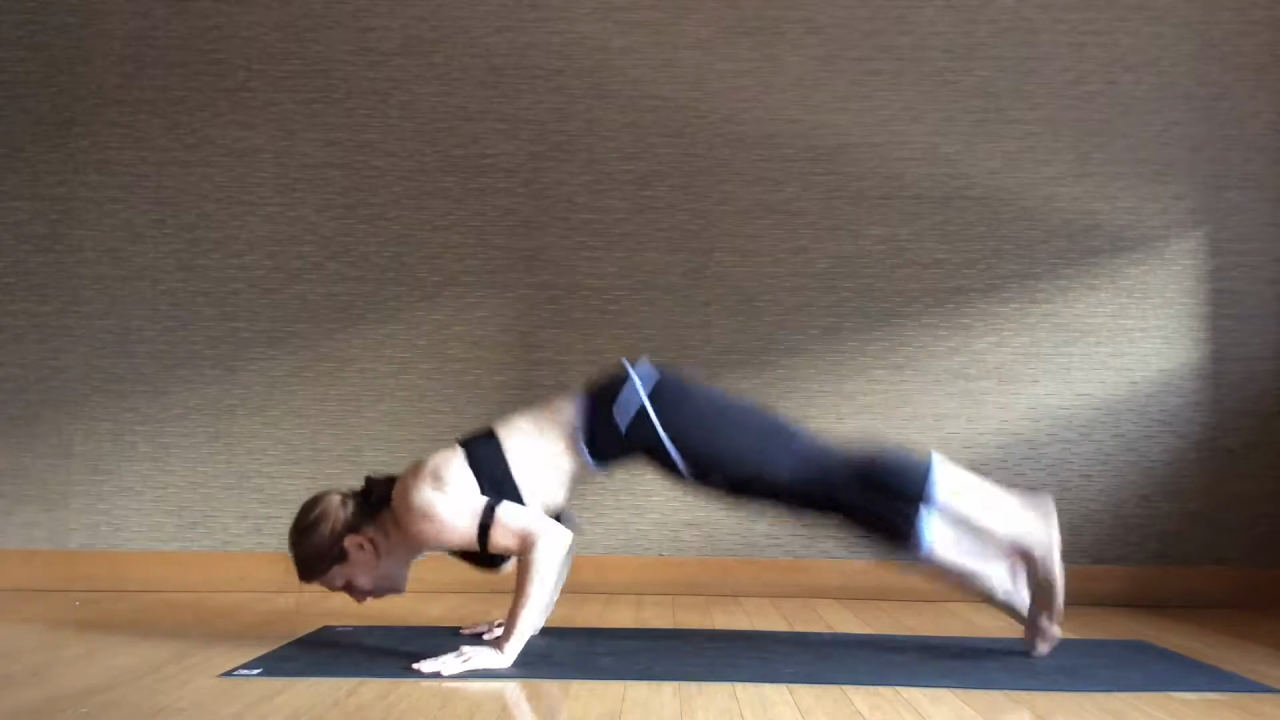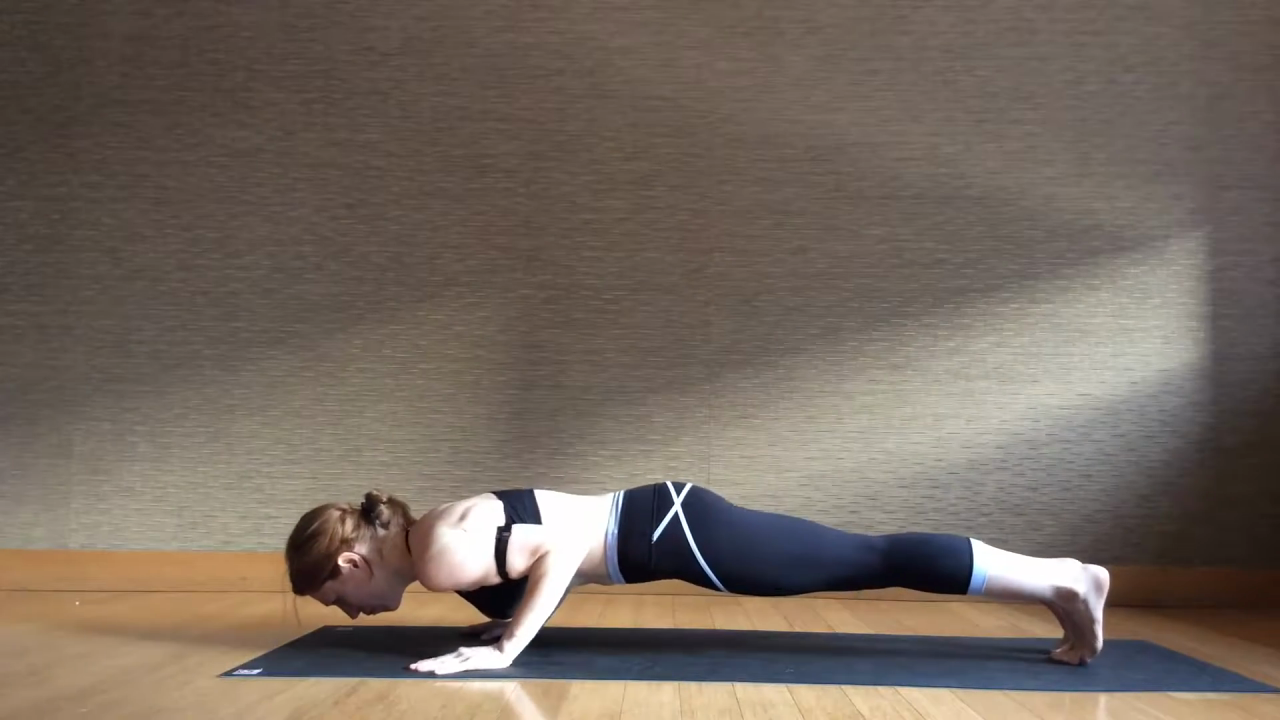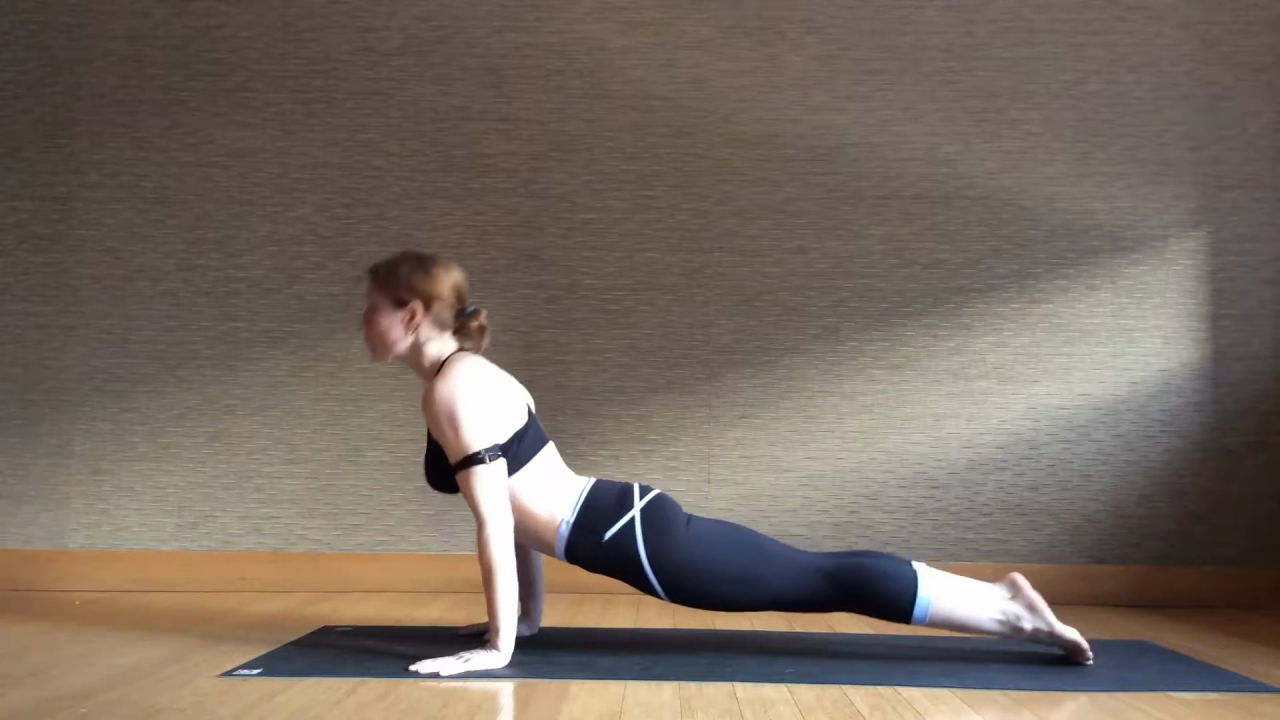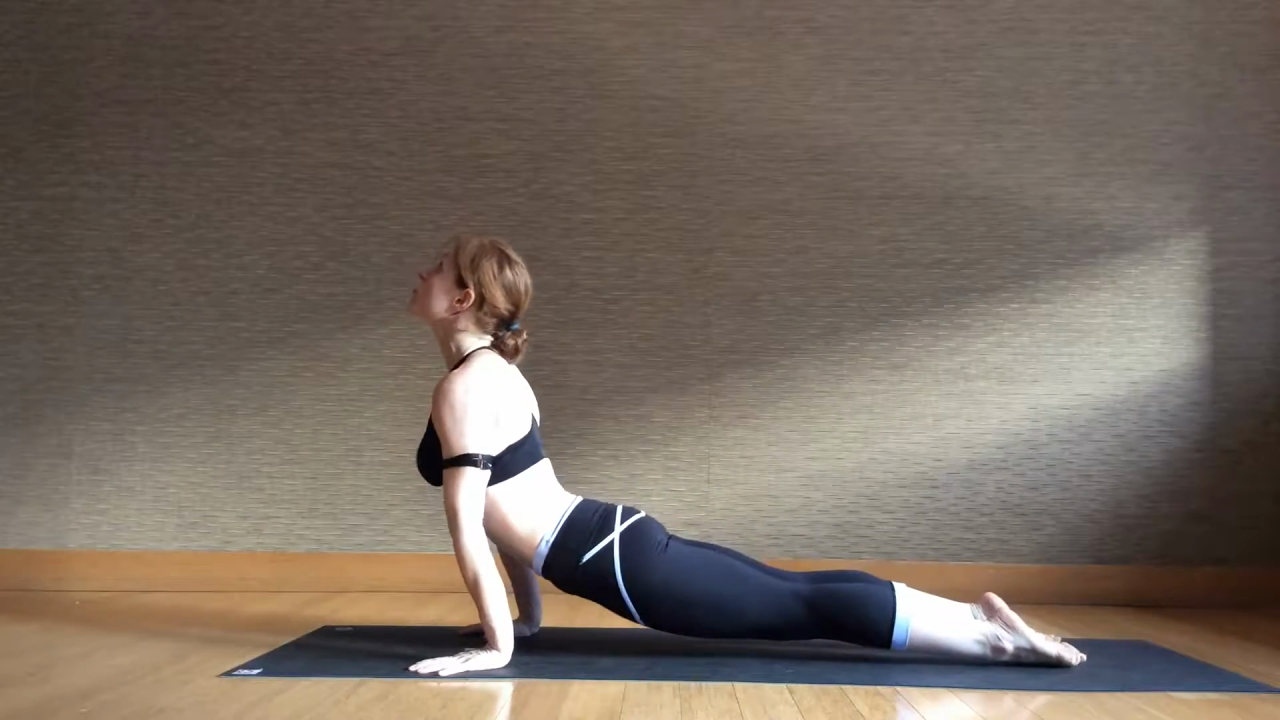
dt=0.7s
person 1, frame 1
left shoulder: (421, 515)
right shoulder: (430, 494)
left elbow: (545, 541)
right elbow: (554, 536)
left wrist: (504, 643)
right wrist: (518, 622)
left hip: (629, 412)
right hip: (626, 412)
left knee: (833, 480)
right knee: (829, 482)
left ankle: (1019, 539)
right ankle: (1015, 535)
person 1, frame 2
left shoulder: (436, 559)
right shoulder: (436, 529)
left elbow: (556, 552)
left wrist: (505, 648)
right wrist: (514, 614)
left hip: (672, 534)
right hip: (665, 518)
left knee: (868, 561)
right knee: (864, 561)
left ankle: (1063, 581)
right ankle: (1064, 576)
person 1, frame 3
left shoulder: (450, 388)
right shoulder: (471, 372)
left elbow: (492, 519)
right elbow: (511, 503)
left wrist: (499, 645)
right wrist: (525, 615)
left hip: (631, 538)
right hip: (629, 522)
left knee: (822, 582)
right knee: (818, 579)
left ankle: (1008, 614)
right ankle: (1001, 601)
person 1, frame 4
left shoulder: (463, 387)
right shoulder: (494, 370)
left elbow: (466, 523)
right elbow: (511, 508)
left wrist: (498, 644)
right wrist: (526, 614)
left hip: (612, 562)
right hip: (616, 537)
left knee: (804, 610)
right knee: (798, 592)
left ankle: (994, 639)
right ankle: (978, 617)
